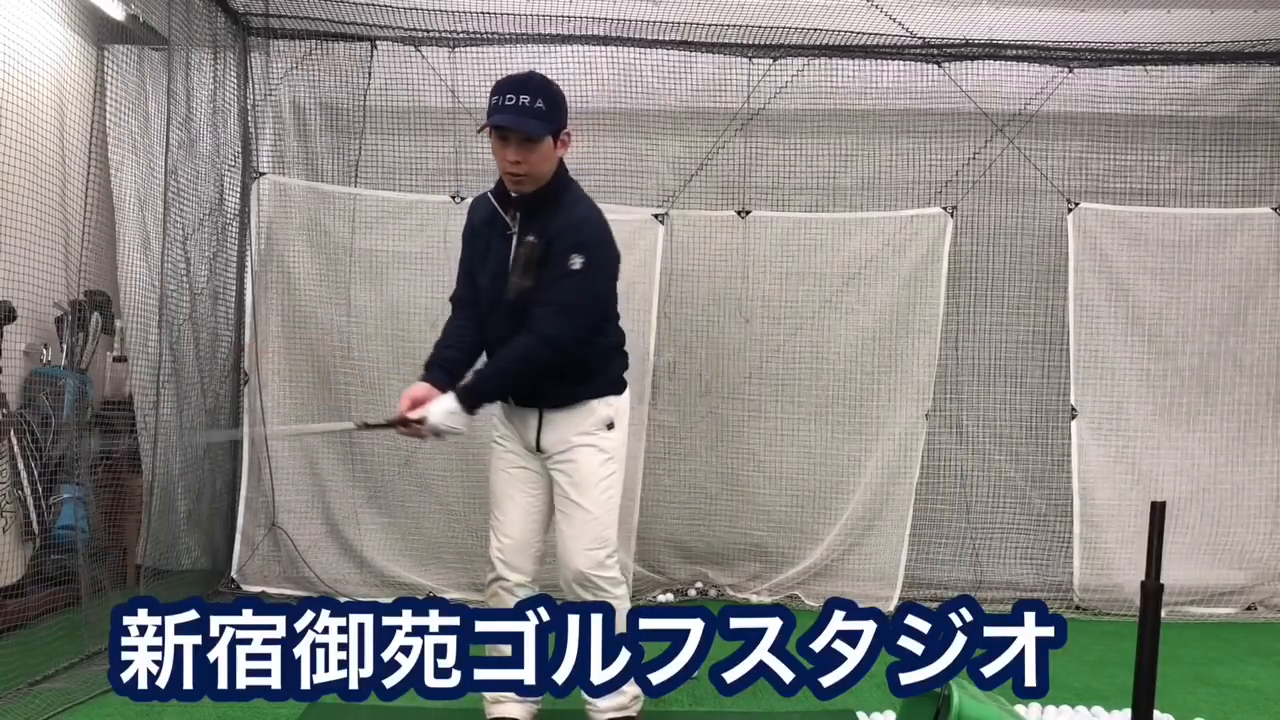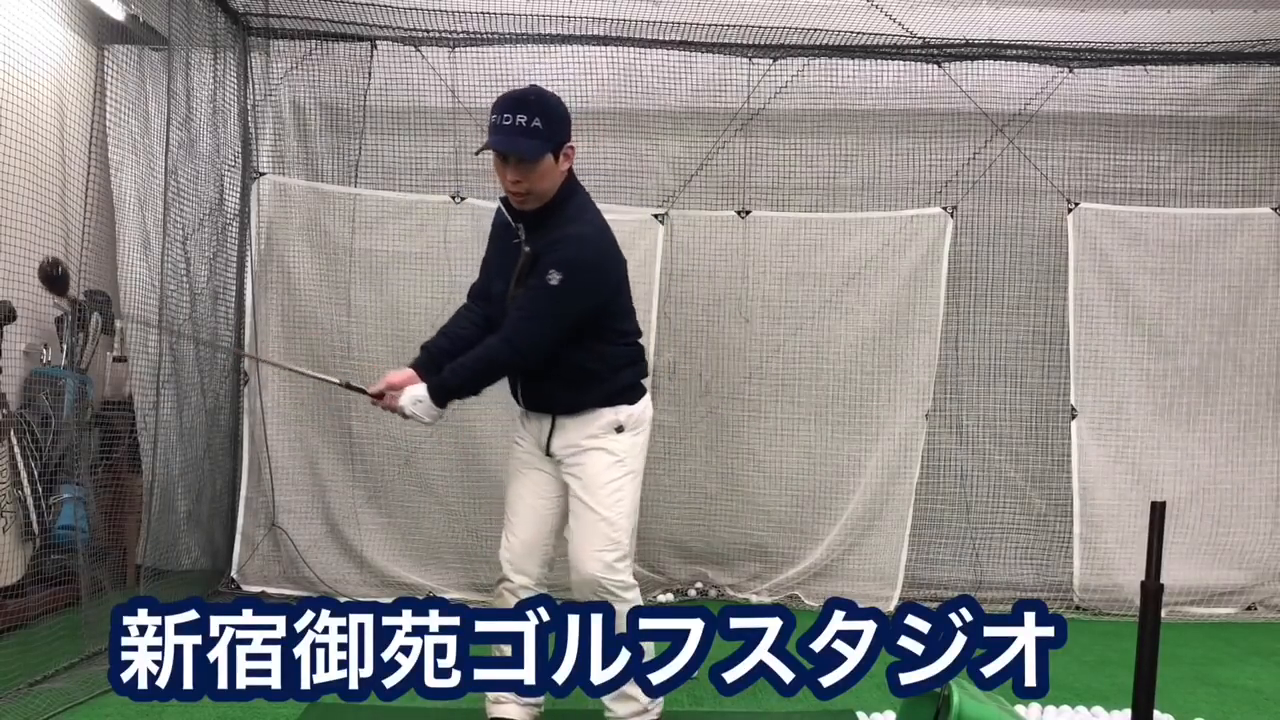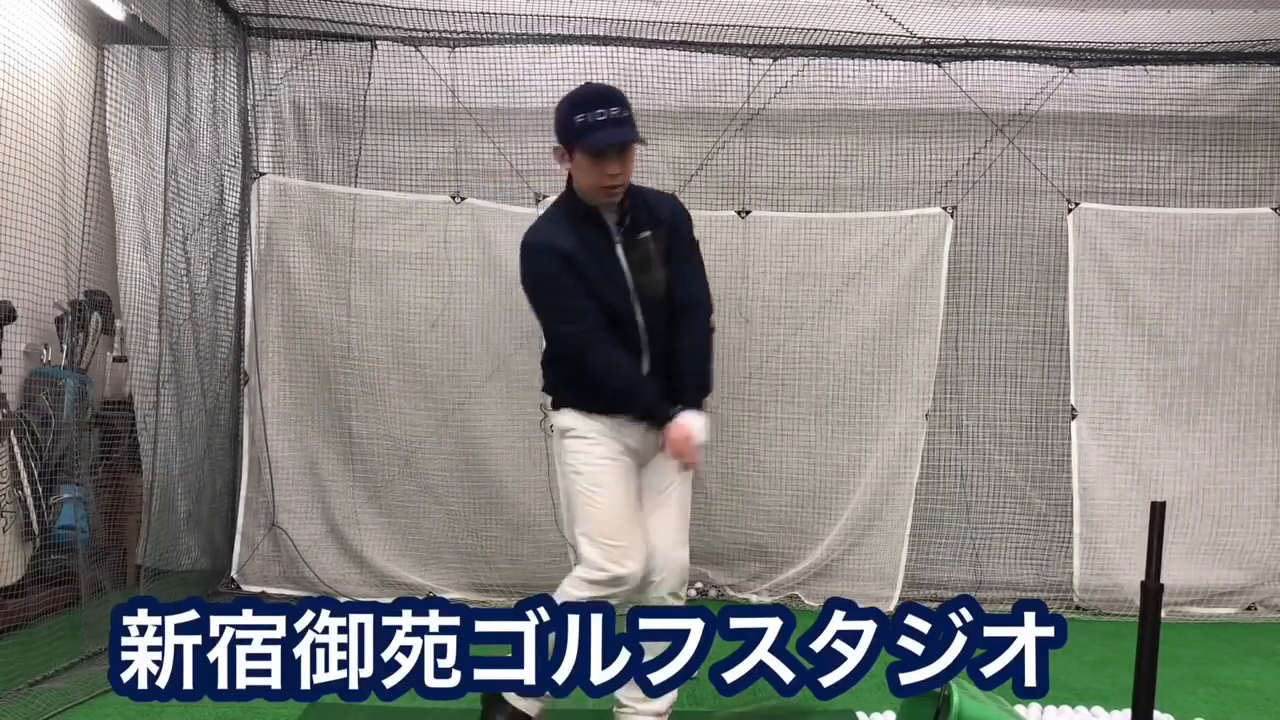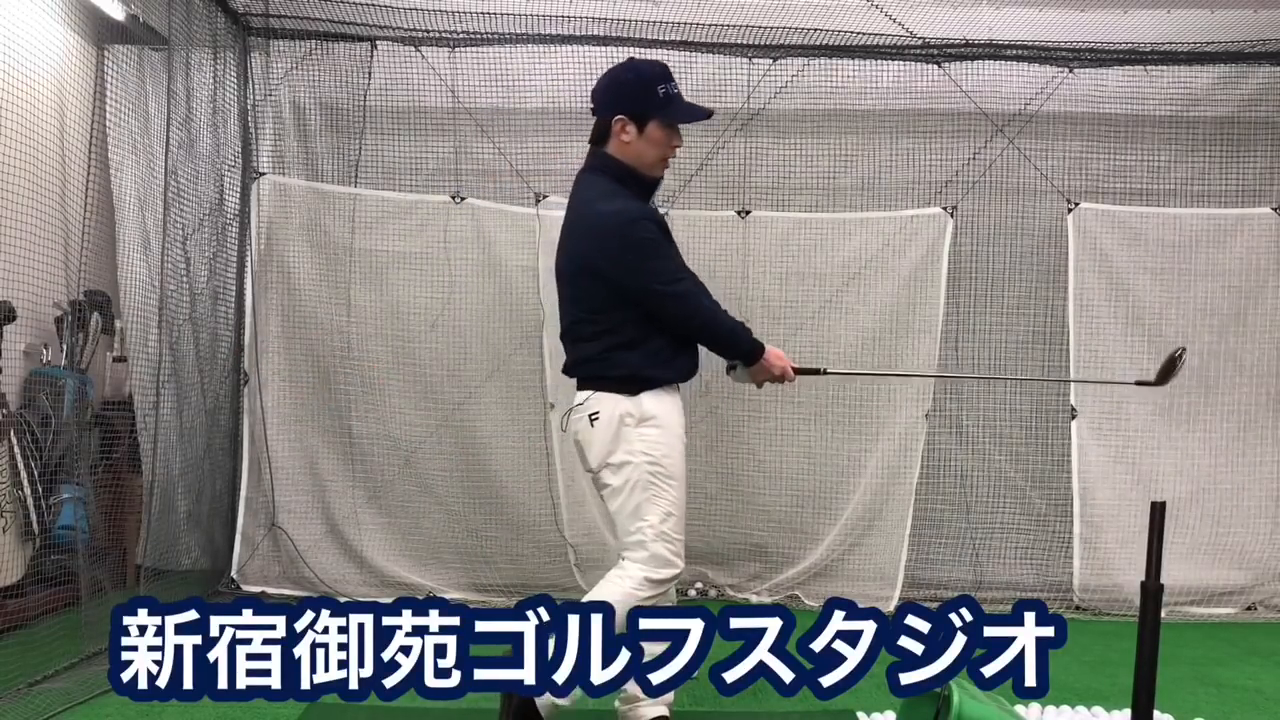
dt=0.4s
person 1, frame 1
left shoulder: (581, 226)
right shoulder: (484, 215)
left elbow: (549, 338)
right elbow: (468, 312)
left wrist: (460, 400)
right wrist: (434, 381)
left hip: (584, 414)
right hip: (511, 416)
left knee: (589, 566)
right knee: (508, 568)
person 1, frame 2
left shoulder: (581, 243)
right shoulder: (512, 219)
left elbow: (518, 344)
right elbow: (482, 310)
left wrist: (435, 394)
right wrist: (421, 367)
left hip: (604, 421)
right hip: (539, 421)
left knee: (599, 569)
right knee: (518, 569)
person 1, frame 3
left shoulder: (665, 216)
right shoulder: (547, 242)
left elbow: (693, 320)
right elbow: (588, 347)
left wrist: (689, 410)
right wrist: (660, 421)
left hip: (666, 423)
right hip: (590, 424)
left knee: (665, 573)
right knee: (612, 568)
person 1, frame 4
left shoulder: (619, 197)
right shoulder: (614, 217)
left elbow: (683, 286)
right elbow: (680, 306)
left wrist: (744, 348)
right wrist: (754, 351)
left hip: (641, 403)
right hip: (632, 408)
left knee: (655, 562)
right knee: (653, 564)
